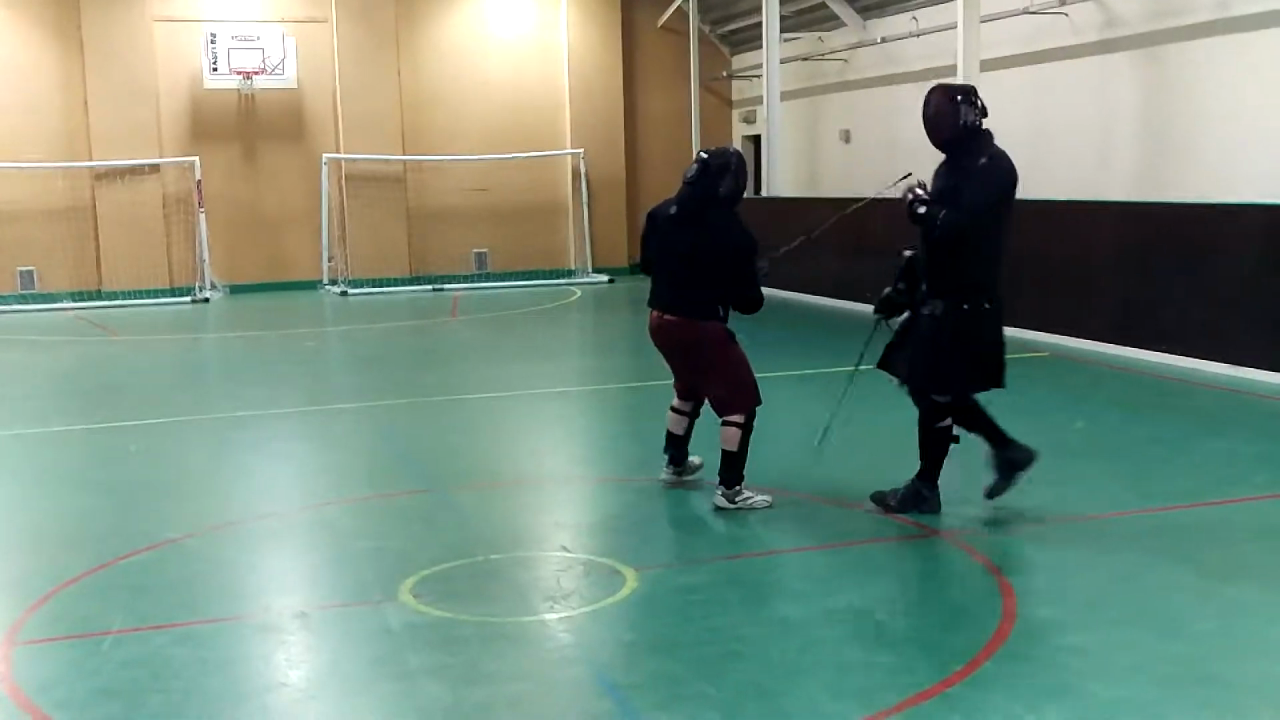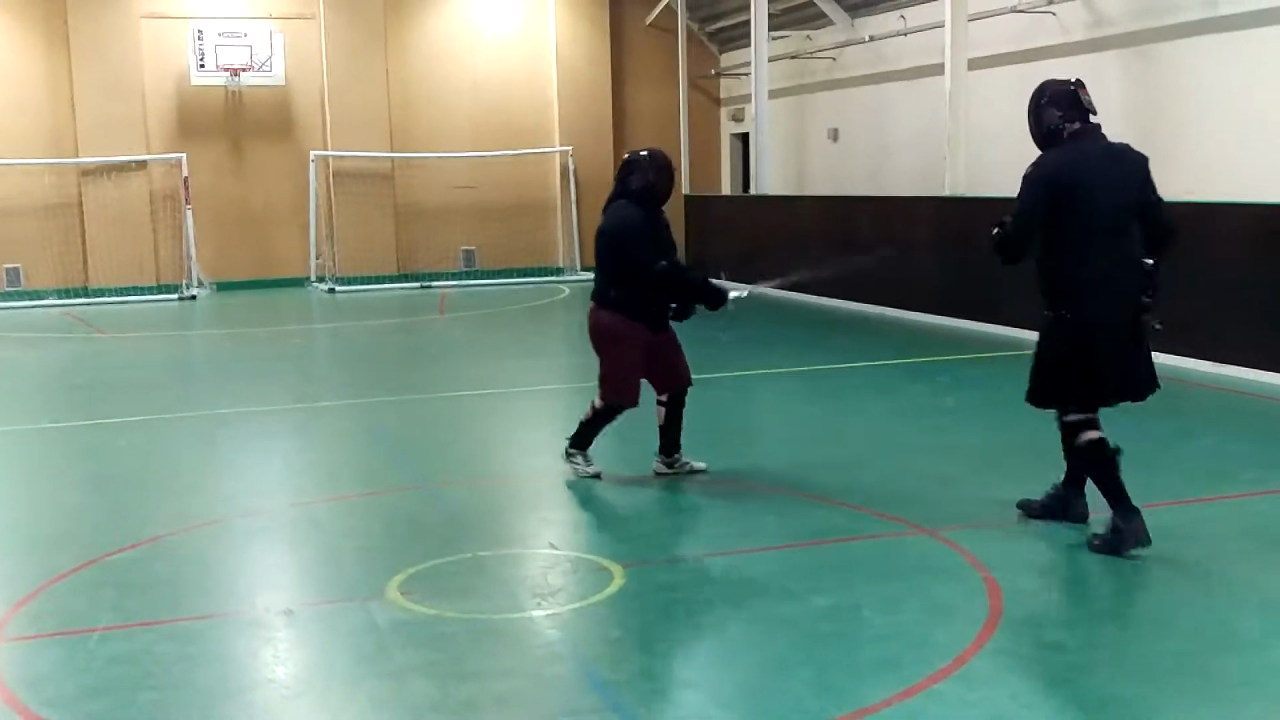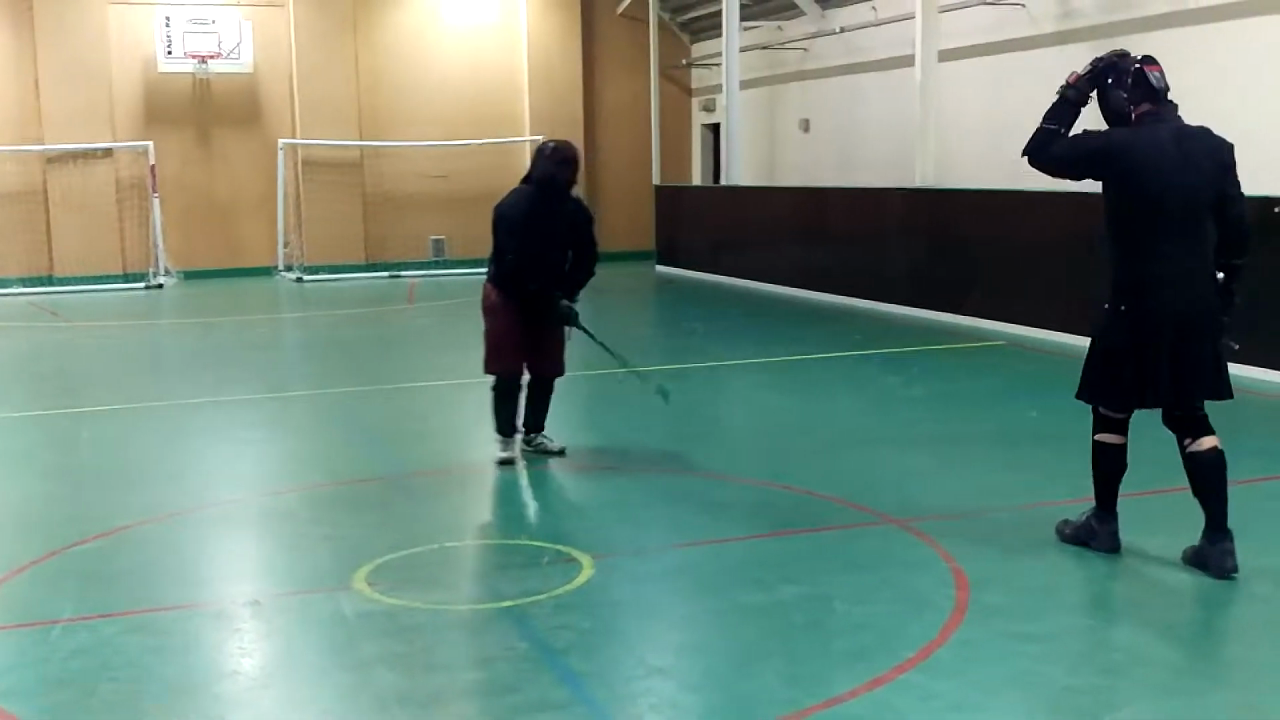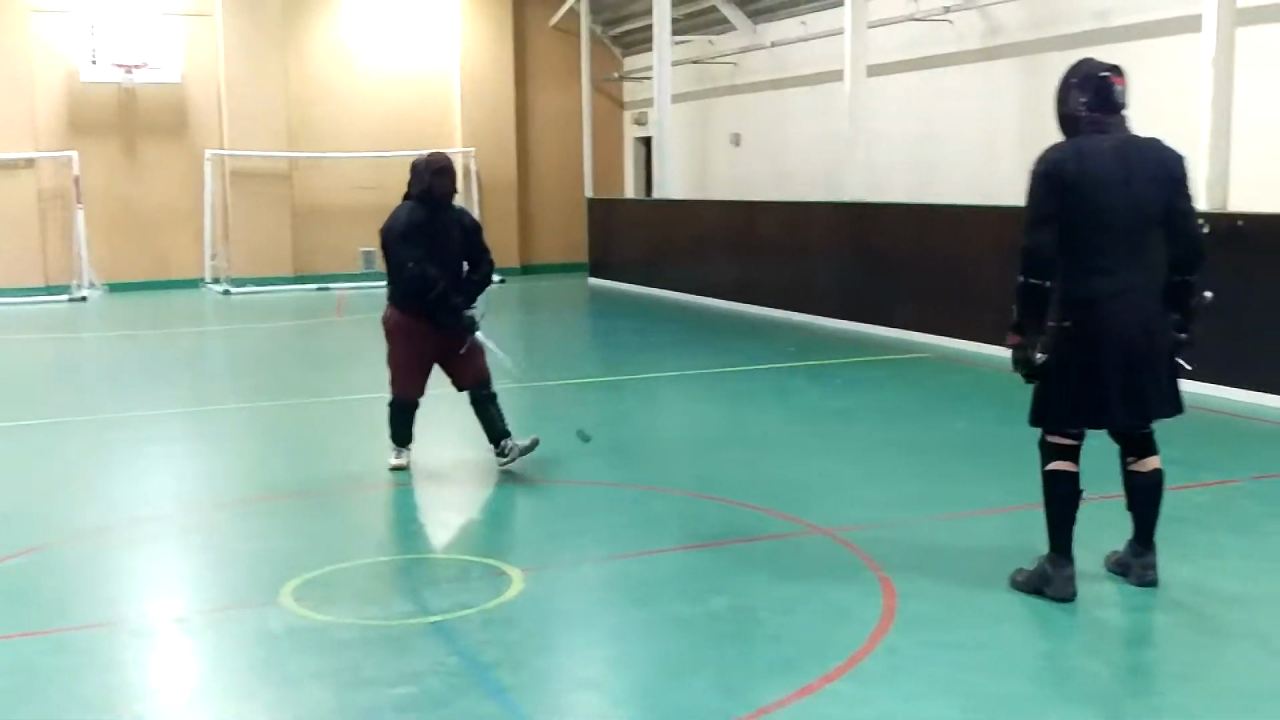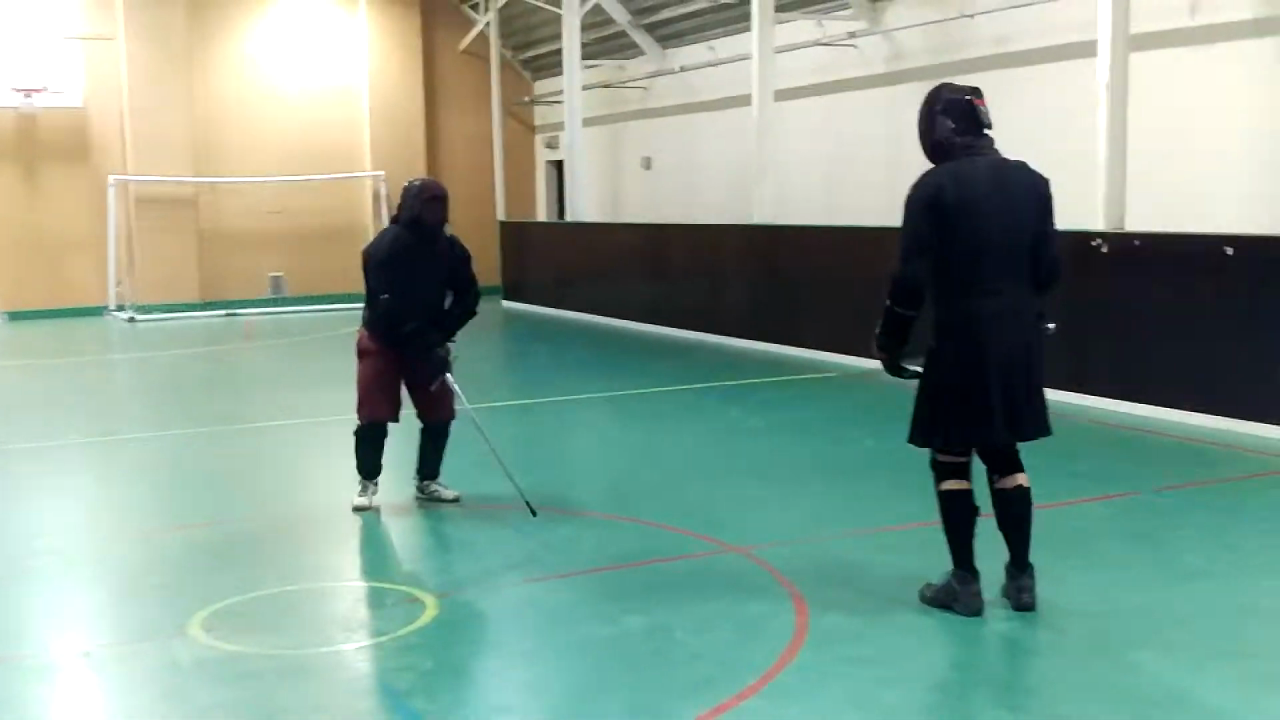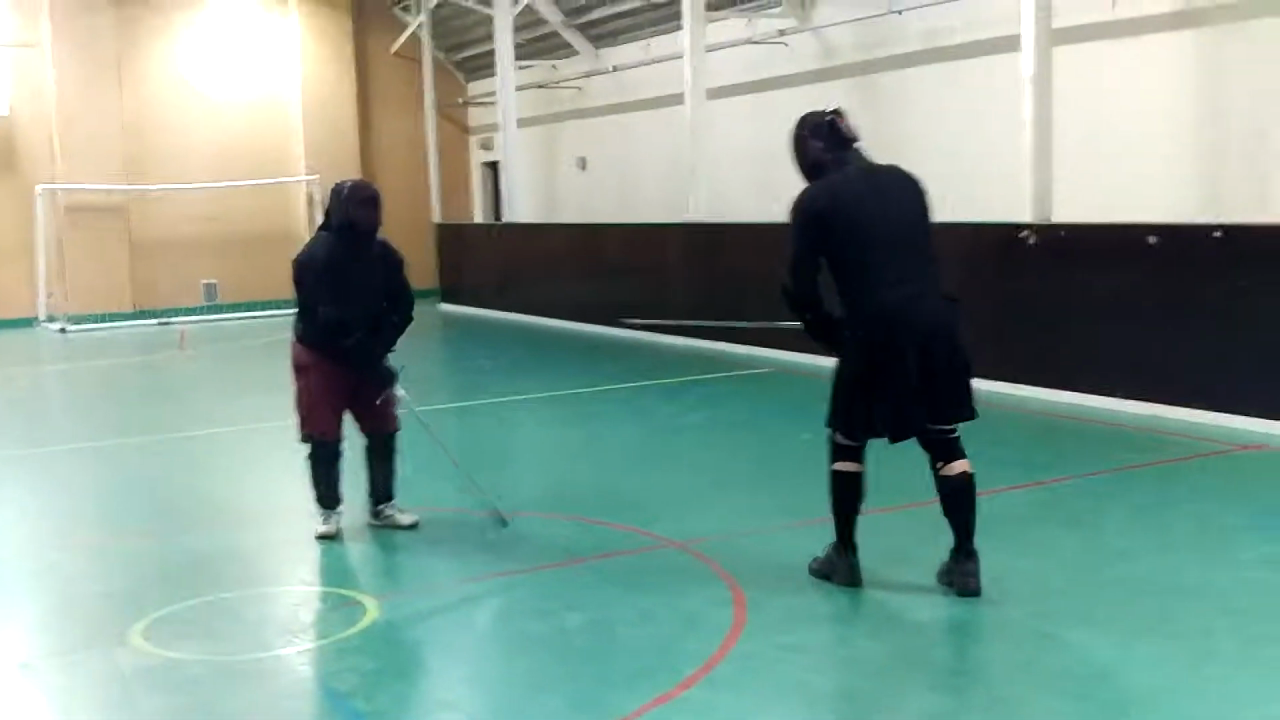
dt=0.7s
person 1, frame 1
left shoulder: (988, 165)
right shoulder: (958, 163)
left elbow: (957, 230)
left wrist: (918, 206)
right wrist: (902, 286)
left hip: (963, 305)
right hip: (945, 299)
left knee: (933, 394)
right knee: (947, 391)
left ankle: (923, 489)
right ankle: (1007, 448)
person 1, frame 2
left shoulder: (1050, 168)
right shoulder: (1129, 161)
left elbow: (1014, 247)
right elbow: (1161, 231)
left wrist: (1001, 232)
right wrist: (1142, 281)
left hip: (1075, 309)
right hip: (1121, 306)
left knee: (1075, 409)
right knee: (1081, 403)
left ankle: (1126, 516)
right ankle: (1070, 493)
person 1, frame 3
left shoulder: (1117, 147)
right shoulder: (1213, 148)
left elbow: (1040, 153)
right elbow: (1236, 232)
left wrist: (1075, 90)
right wrist: (1221, 293)
left hip: (1138, 307)
right hip: (1196, 307)
left knee: (1111, 412)
right knee: (1190, 419)
left ankle: (1103, 524)
right ankle: (1218, 541)
person 1, frame 4
left shoulder: (1060, 161)
right shoulder: (1163, 160)
left elbow: (1038, 254)
right elbow: (1189, 248)
left wrist: (1024, 332)
right wrist: (1178, 317)
left hip: (1085, 323)
right hip: (1145, 322)
left knee: (1060, 442)
right knee: (1137, 437)
left ankle: (1059, 564)
right ankle: (1143, 554)
person 1, frame 5
left shoulder: (934, 187)
right shoulder: (1030, 182)
left elbow: (912, 277)
right elbow: (1047, 269)
left wrist: (889, 342)
left hip: (963, 343)
right hip: (1019, 340)
left knee: (950, 461)
right knee: (1004, 457)
left ankle: (965, 580)
right ankle: (1021, 576)
person 1, frame 6
left shoulder: (815, 200)
right shoulder: (903, 181)
left elbow: (800, 287)
right elbow: (922, 255)
left wrist: (830, 333)
left hip: (876, 332)
right hip: (933, 324)
left knee: (847, 443)
right knee: (944, 441)
left ankle: (844, 556)
right ankle: (964, 560)
person 2, frame 1
left shoulder: (661, 215)
right shoulder: (732, 232)
left elbow: (647, 264)
right elbow: (748, 298)
right wrist: (726, 294)
left hip: (661, 322)
right hip: (701, 327)
left knee: (690, 390)
right knee: (740, 403)
left ankle: (676, 463)
right ankle: (730, 489)
person 2, frame 2
left shoulder: (647, 216)
right shoulder: (625, 219)
left elbow: (662, 267)
right elbow: (657, 271)
left wrist: (681, 299)
right wrist: (704, 290)
left hip: (647, 316)
right hip: (616, 318)
left knee: (674, 384)
right knee: (617, 396)
left ankle: (670, 456)
right ankle: (576, 448)
person 2, frame 3
left shoulder: (575, 209)
right shoulder: (515, 206)
left elbow: (585, 258)
right elbow: (516, 264)
left wrist: (565, 296)
right wrist: (549, 301)
left hip: (548, 302)
right hip: (507, 298)
left knee: (547, 372)
right knee: (507, 373)
left ankle: (533, 434)
right ankle: (506, 438)
person 2, frame 4
left shoulder: (461, 219)
right shoulder: (402, 222)
left elbow: (482, 265)
right elbow: (413, 275)
left wrist: (462, 302)
right wrist: (449, 305)
left hip: (454, 317)
right hip: (410, 318)
left knee: (479, 381)
right knee: (407, 391)
left ankle: (503, 444)
right ankle: (401, 446)
person 2, frame 5
left shoulder: (450, 248)
right shoulder: (385, 248)
left elbow: (468, 298)
right elbow: (385, 306)
left wrist: (440, 337)
right wrist: (420, 344)
left hip: (428, 344)
right hip: (383, 343)
left knee: (439, 416)
right knee: (373, 418)
left ankle: (427, 481)
right ankle: (368, 483)
person 2, frame 6
left shoulder: (382, 254)
right shoulder: (317, 256)
left elbow: (401, 305)
right elbow: (326, 319)
left wrist: (380, 346)
right wrist: (367, 356)
left hip: (366, 357)
right hip: (320, 357)
left knee: (383, 431)
right knee: (324, 437)
left ankle: (382, 505)
right ankle: (329, 511)
